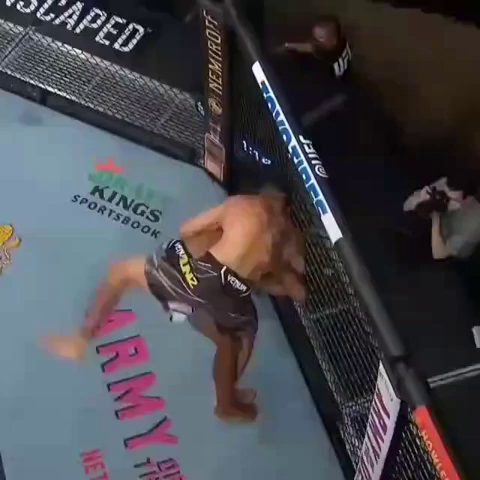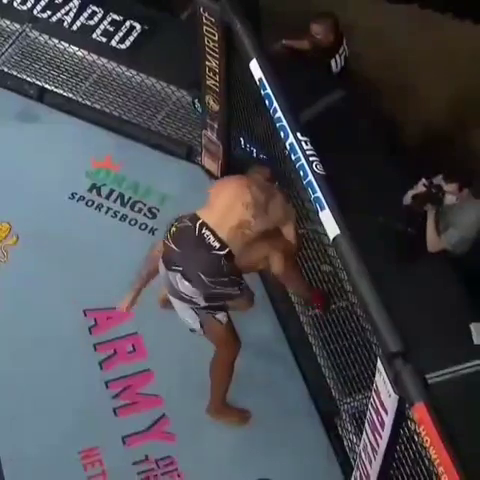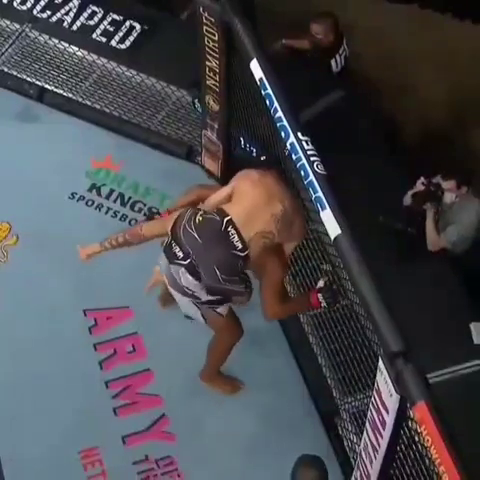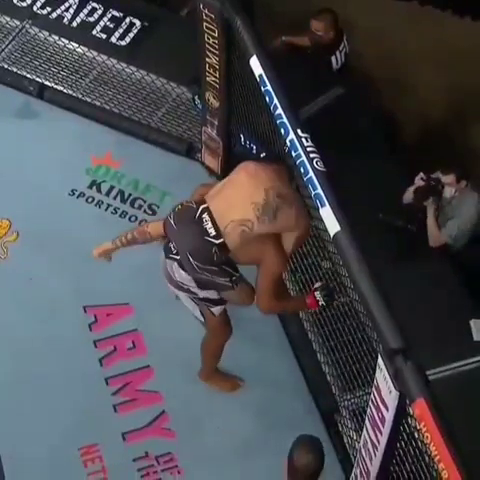
dt=0.5s
person 1, frame 1
left shoulder: (240, 204)
right shoulder: (288, 235)
left elbow: (187, 230)
left hip: (192, 273)
right hip: (229, 300)
left knee: (121, 273)
right knee: (232, 347)
left ankle: (81, 340)
right ankle: (227, 405)
person 1, frame 2
left shoulder: (226, 183)
right shoulder: (282, 209)
right elbow: (288, 250)
right hip: (205, 268)
right knee: (228, 345)
right ankle: (218, 406)
person 1, frame 3
left shoulder: (250, 176)
right shoulder: (297, 224)
left elbow: (207, 205)
right hip: (221, 263)
right knee: (231, 330)
right ankle: (210, 374)
person 1, frame 4
left shoulder: (250, 168)
right shoulder: (299, 219)
left elbow: (206, 193)
left hip: (184, 217)
right hip: (201, 256)
right knee: (220, 329)
left ankle: (111, 246)
right ankle: (209, 373)
